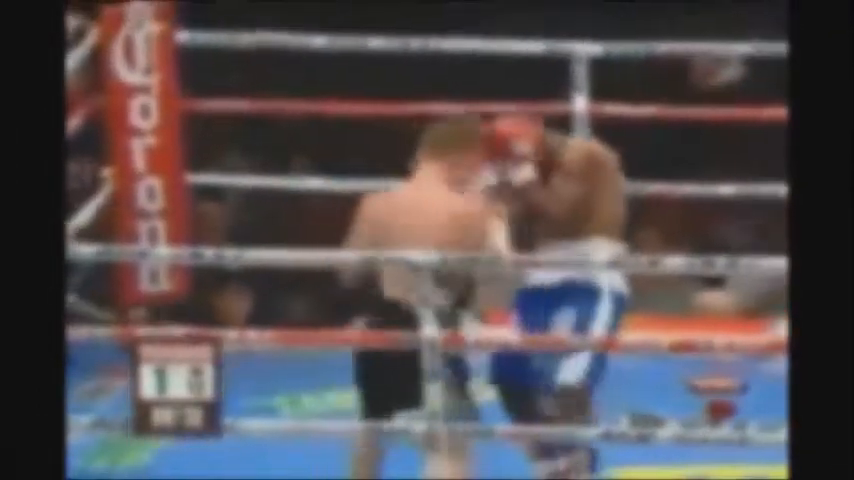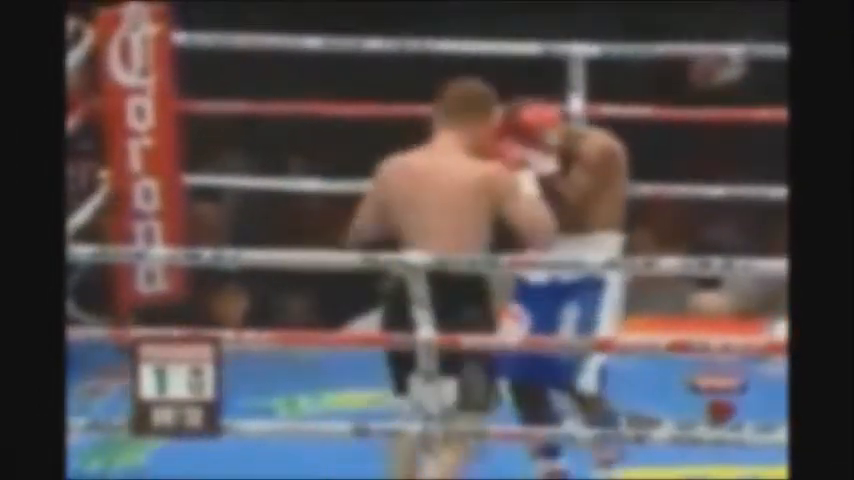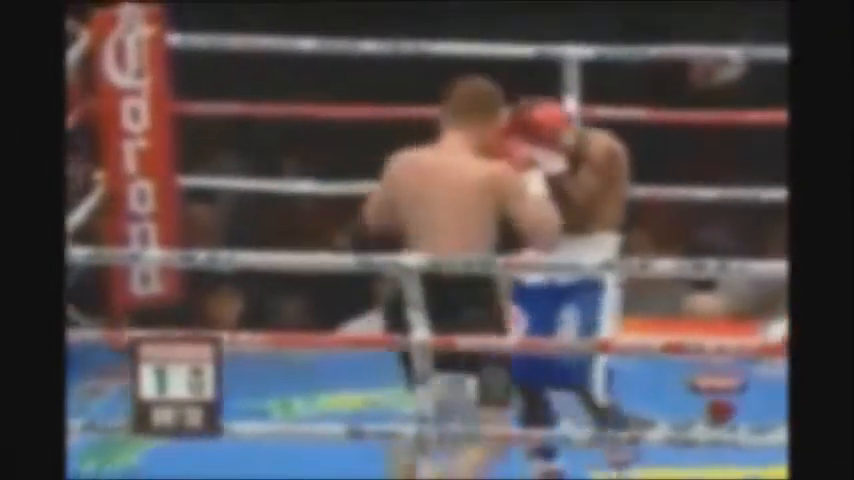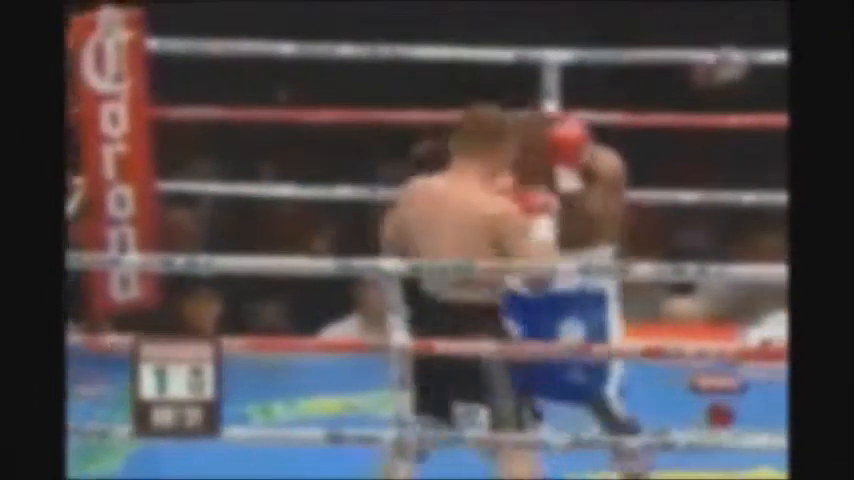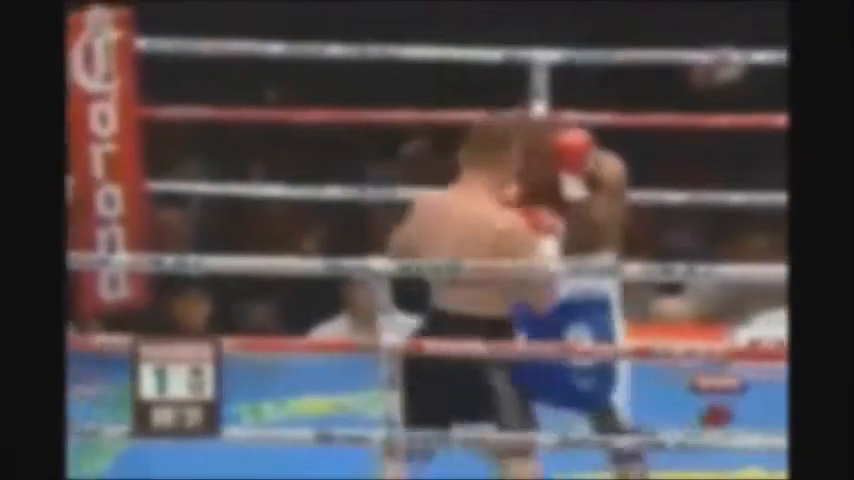
dt=0.1s
person 1, frame 1
left shoulder: (375, 204)
right shoulder: (468, 211)
left elbow: (349, 275)
right wrist: (494, 228)
left hip: (382, 332)
left knee: (376, 429)
person 1, frame 2
left shoulder: (392, 169)
right shoulder: (488, 175)
left elbow: (360, 234)
right elbow: (543, 235)
right wrist: (525, 179)
left hip: (408, 302)
right hip: (461, 306)
right knee: (458, 433)
person 1, frame 3
left shoulder: (401, 165)
right shoulder: (493, 175)
left elbow: (371, 222)
right elbow: (547, 235)
right hip: (470, 302)
right knee: (491, 424)
person 1, frame 4
left shoulder: (414, 193)
right shoulder: (499, 211)
left elbow: (390, 245)
right wrist: (542, 223)
left hip: (427, 325)
right hip: (476, 331)
right knee: (516, 446)
person 1, frame 5
left shoulder: (425, 207)
right shoulder: (508, 227)
left elbow: (396, 256)
right elbow: (541, 300)
left hip: (434, 342)
left knee: (407, 449)
person 2, frame 1
left shoulder: (582, 157)
right shoulder: (521, 165)
left elbow: (555, 215)
right elbow: (518, 223)
left wrist: (521, 171)
right wrist: (499, 178)
left hip: (589, 283)
right hip: (543, 280)
left knee: (565, 386)
right knee: (512, 386)
person 2, frame 2
left shoulder: (597, 148)
right shoulder: (538, 157)
left elbow: (571, 205)
left wrist: (544, 161)
right wrist: (515, 168)
left hip: (592, 276)
right hip: (540, 275)
left knee: (580, 381)
right knee: (524, 381)
person 2, frame 3
left shoulder: (600, 150)
right shoulder: (527, 158)
left elbow: (574, 206)
left wrist: (553, 160)
left hip: (587, 277)
right hip: (534, 278)
left knee: (585, 381)
right knee: (524, 382)
person 2, frame 4
left shoulder: (603, 166)
right shoulder: (520, 171)
left elbow: (590, 228)
left wrist: (569, 178)
left hip: (586, 289)
right hip: (526, 288)
left knee: (599, 395)
left ankle: (636, 471)
person 2, frame 5
left shoulder: (606, 171)
right shoulder: (520, 176)
left elbow: (597, 234)
left wrist: (574, 184)
left hip: (587, 295)
left knee: (602, 404)
